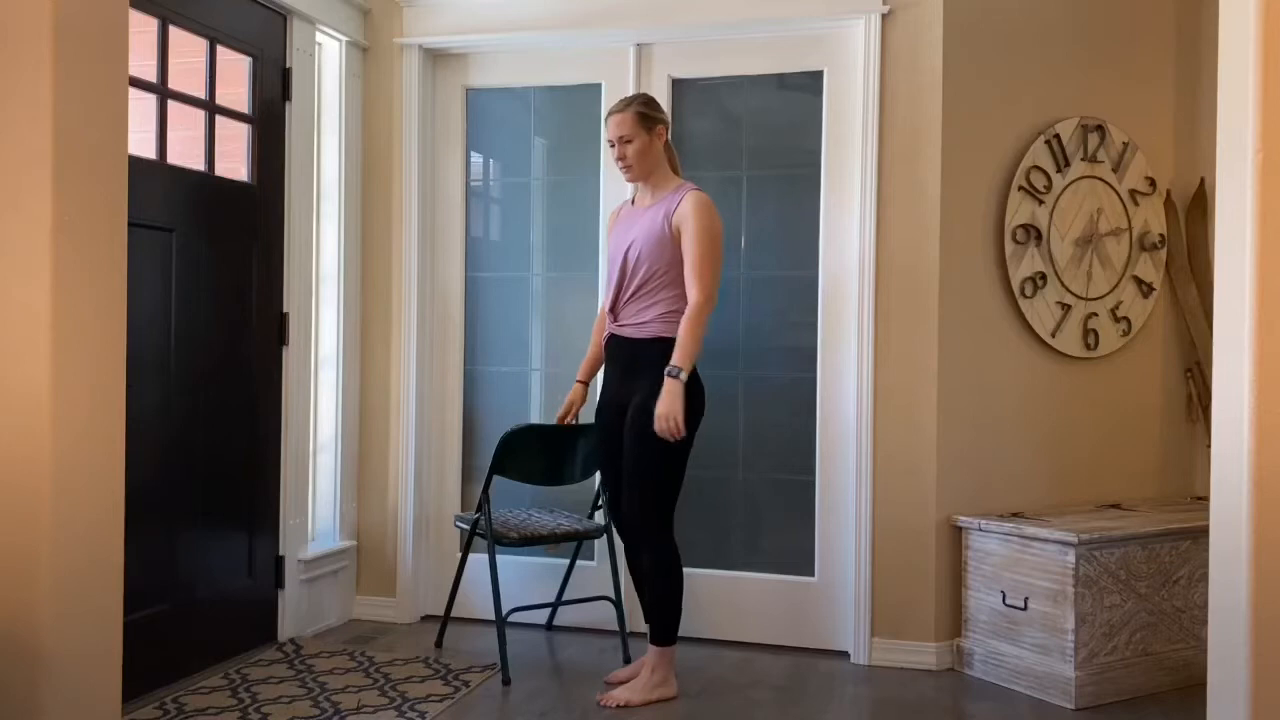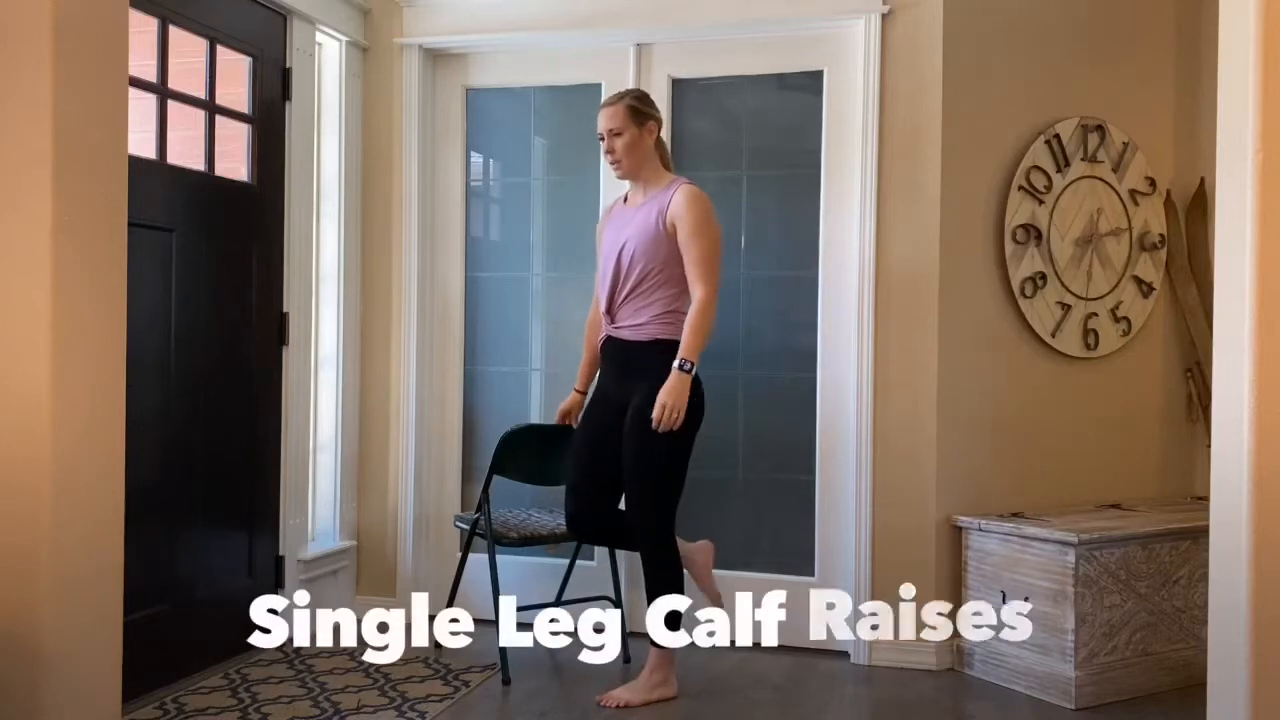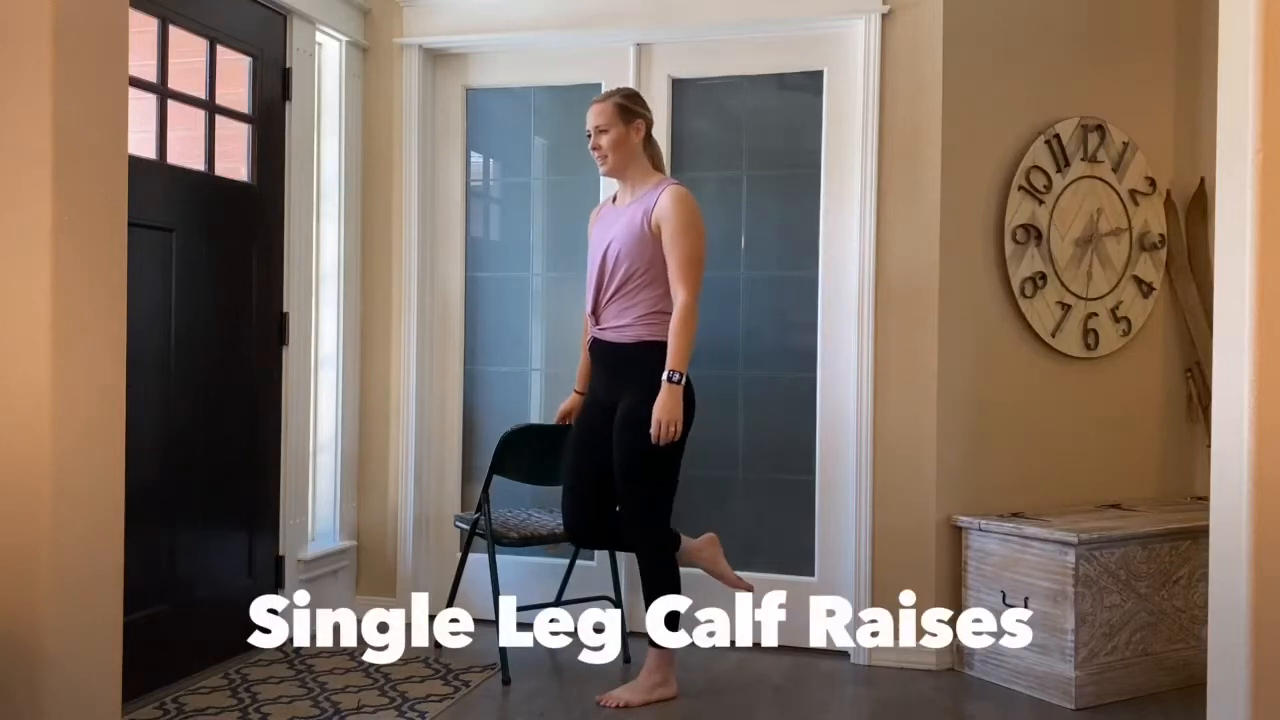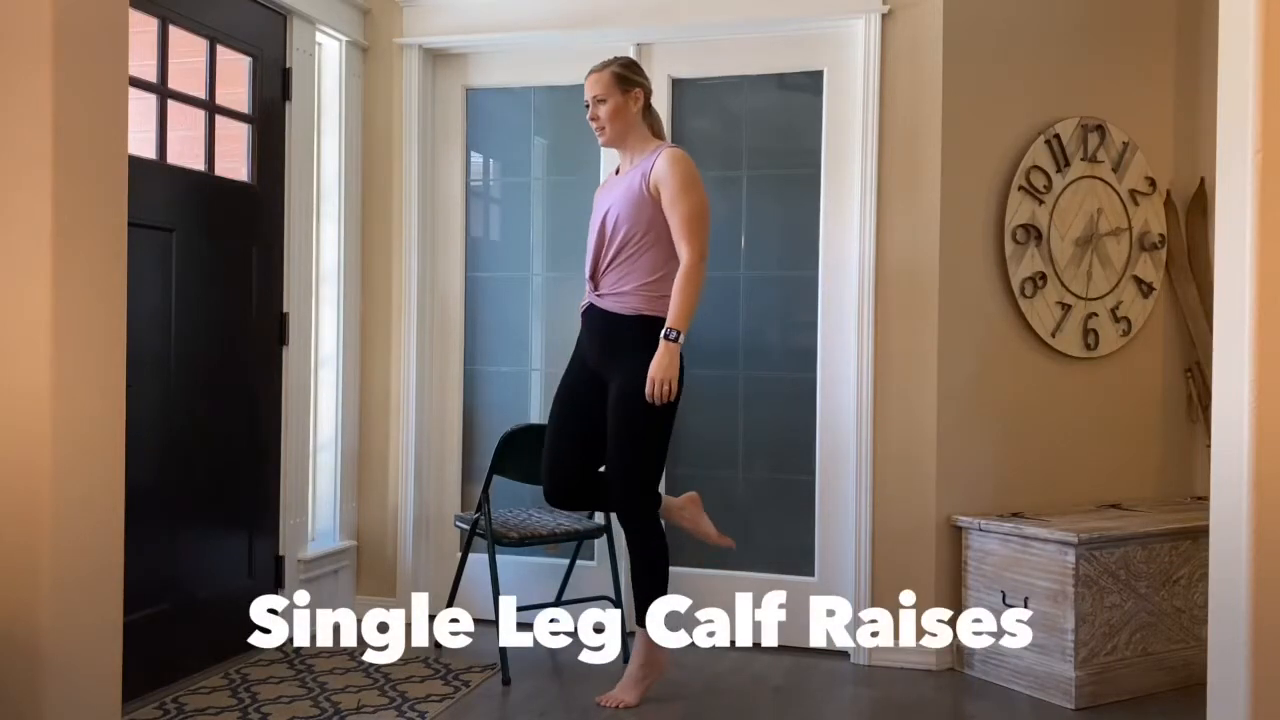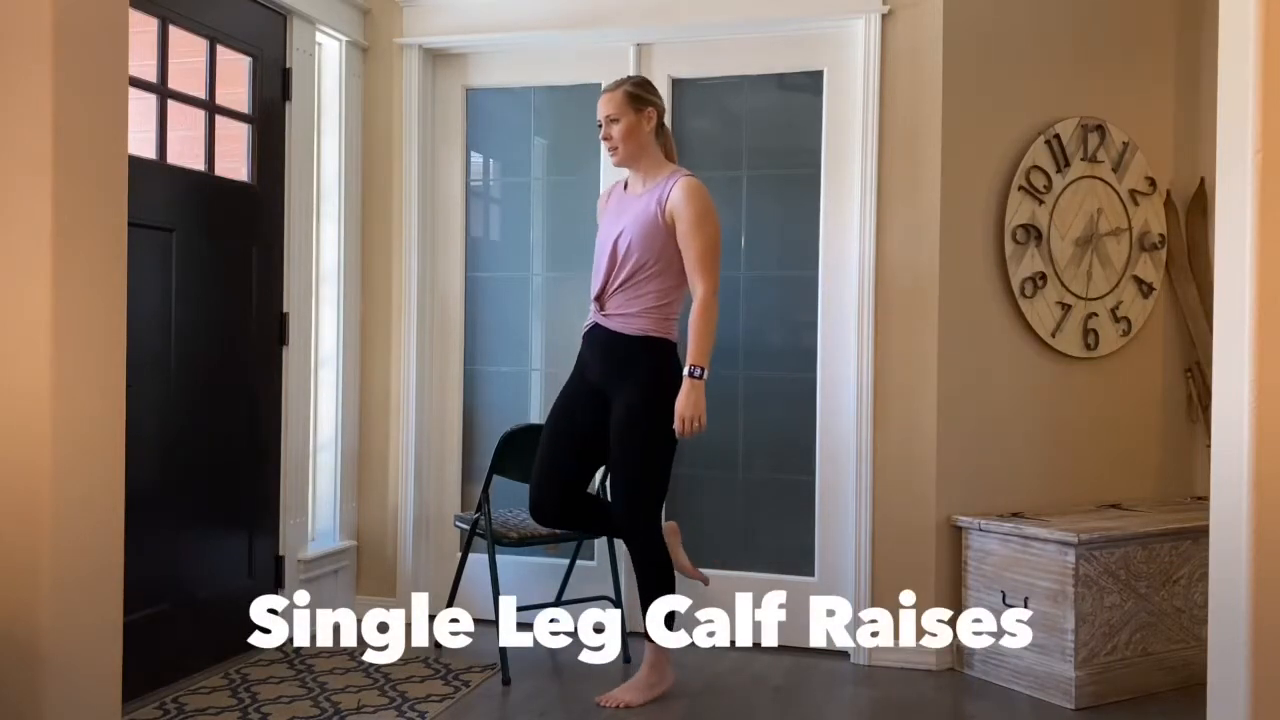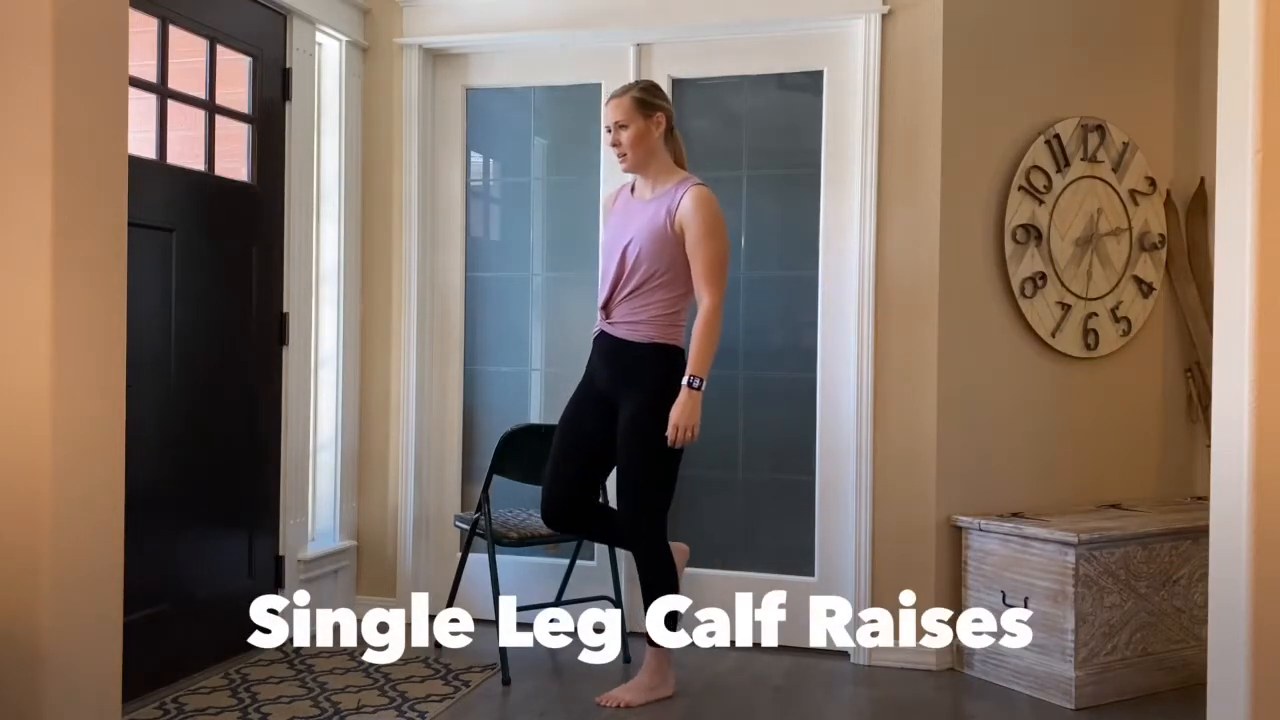
dt=0.5s
person 1, frame 1
left shoulder: (691, 206)
right shoulder: (621, 216)
left elbow: (700, 301)
left wrist: (675, 381)
right wrist: (583, 381)
left hip: (663, 378)
right hip: (622, 374)
left knee: (649, 521)
right knee: (626, 520)
left ankle: (661, 670)
right ankle: (653, 652)
person 1, frame 2
left shoulder: (684, 201)
right shoulder: (612, 214)
left elbow: (704, 295)
left wrist: (683, 376)
right wrist: (581, 386)
left hip: (661, 373)
right hip: (617, 375)
left knee: (649, 521)
right knee: (584, 512)
left ankle: (660, 673)
right ankle: (685, 555)
person 1, frame 3
left shoulder: (671, 201)
right shoulder: (601, 214)
left elbow: (685, 301)
left wrist: (673, 386)
right wrist: (579, 389)
left hip: (649, 375)
right hip: (607, 377)
left knee: (643, 522)
right knee: (583, 521)
left ankle: (660, 672)
right ankle: (691, 548)
person 1, frame 4
left shoulder: (669, 165)
right shoulder: (609, 183)
left elbow: (691, 260)
left wrist: (671, 343)
left hip: (640, 341)
right hip: (593, 341)
left knee: (631, 500)
right knee: (562, 483)
left ankle: (647, 653)
right ankle: (674, 508)
person 1, frame 5
left shoulder: (683, 192)
right shoulder: (610, 198)
left elbow: (704, 293)
left wrist: (693, 379)
left hip: (646, 365)
right hip: (594, 358)
left knee: (635, 517)
right knee: (549, 501)
left ankle: (658, 667)
right ankle: (661, 538)
person 1, frame 6
left shoulder: (693, 201)
right shoulder: (616, 200)
left elbow: (710, 305)
left wrist: (692, 390)
left hip: (653, 372)
right hip: (603, 364)
left knee: (640, 519)
right knee: (560, 505)
left ankle: (658, 671)
right ankle: (665, 555)
